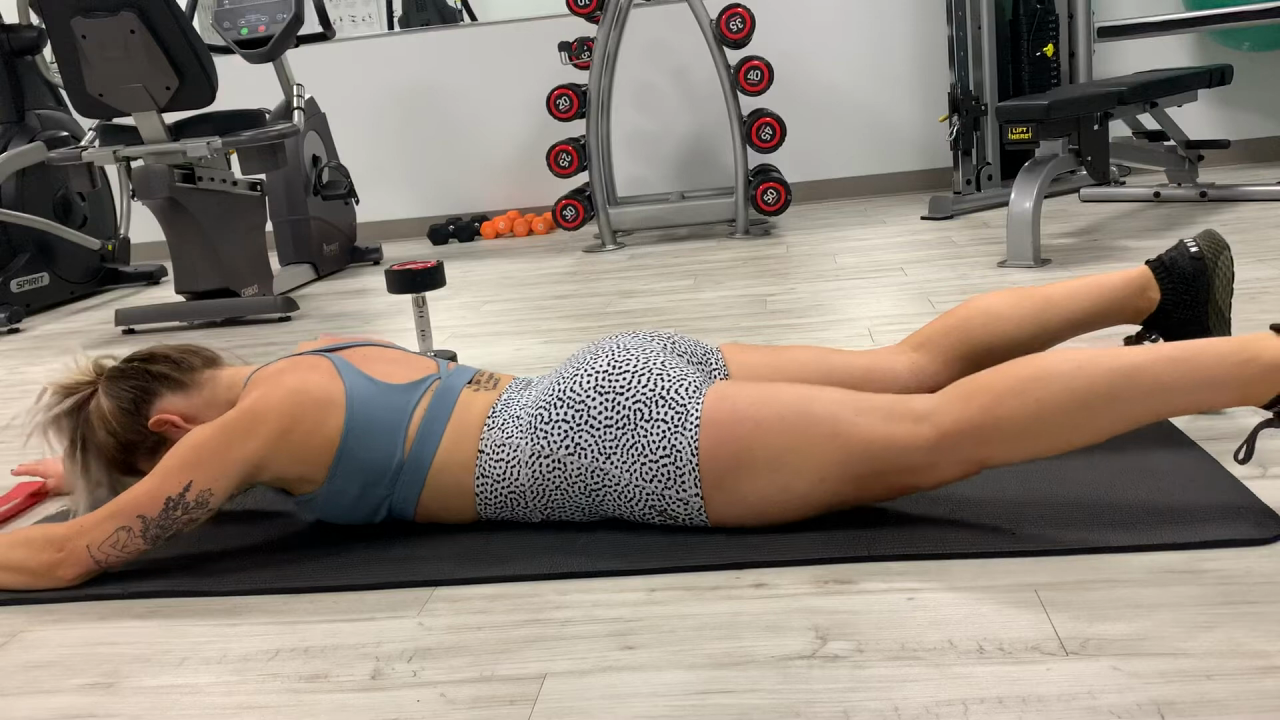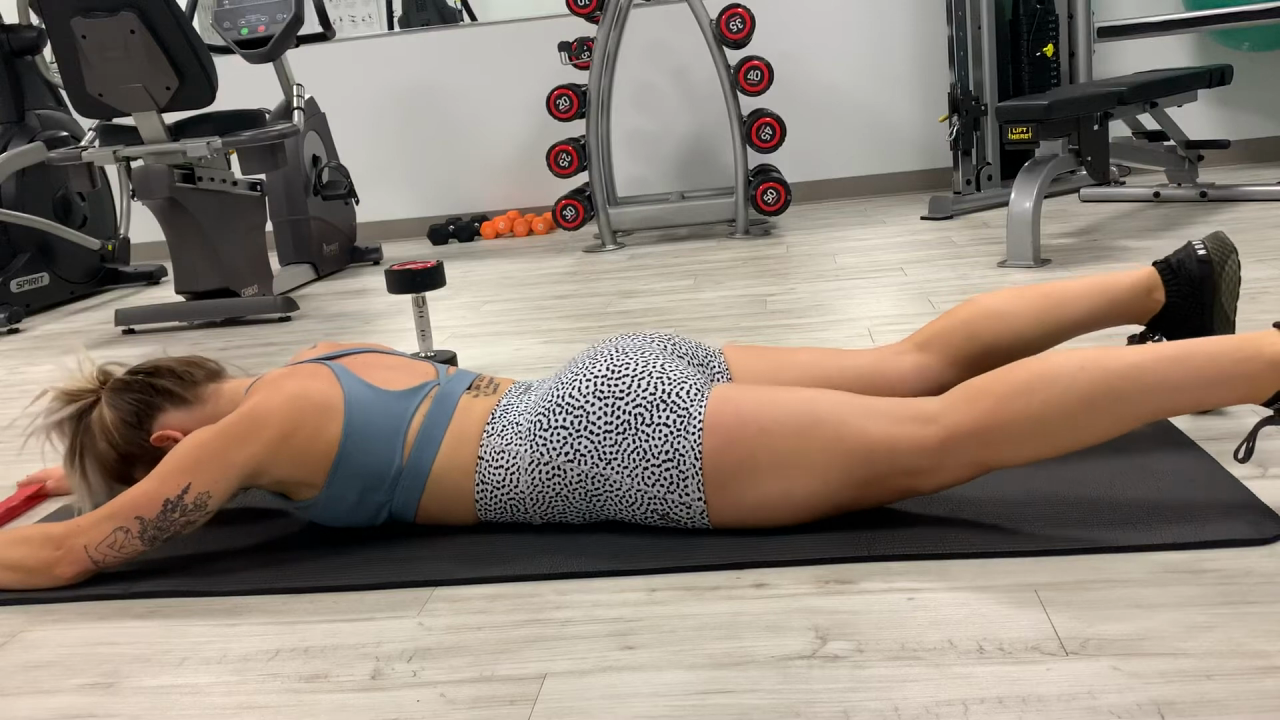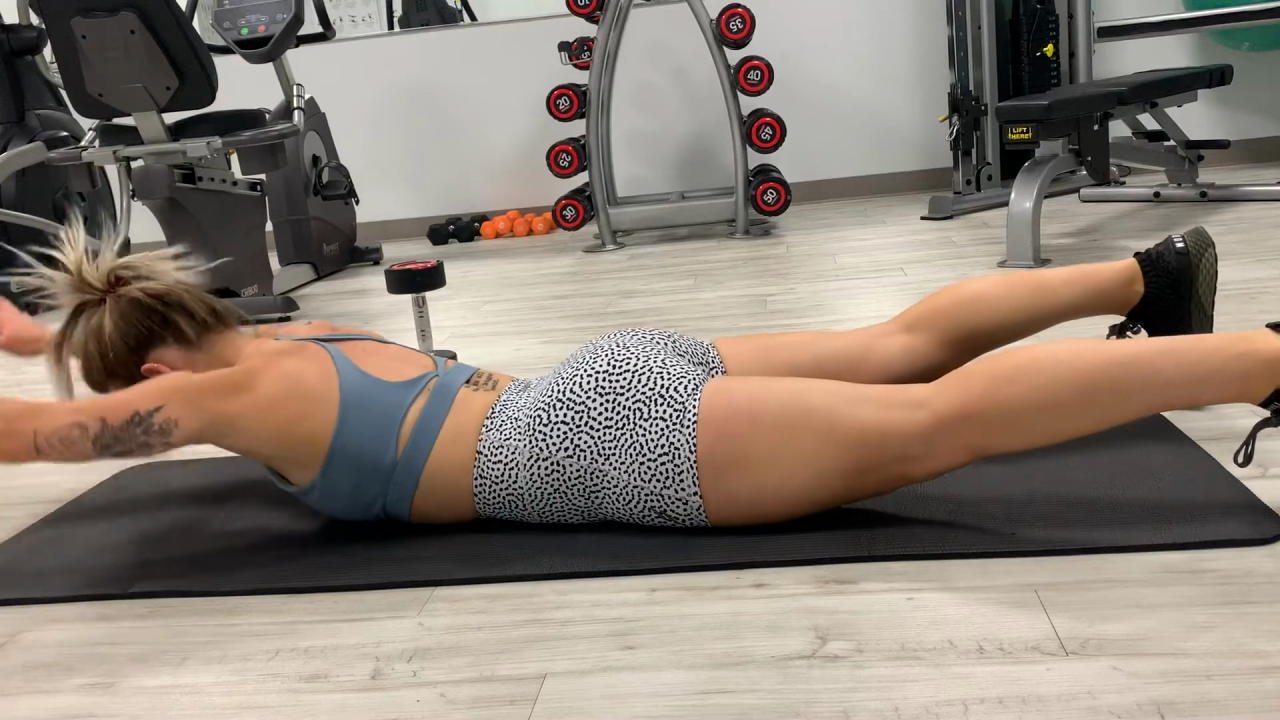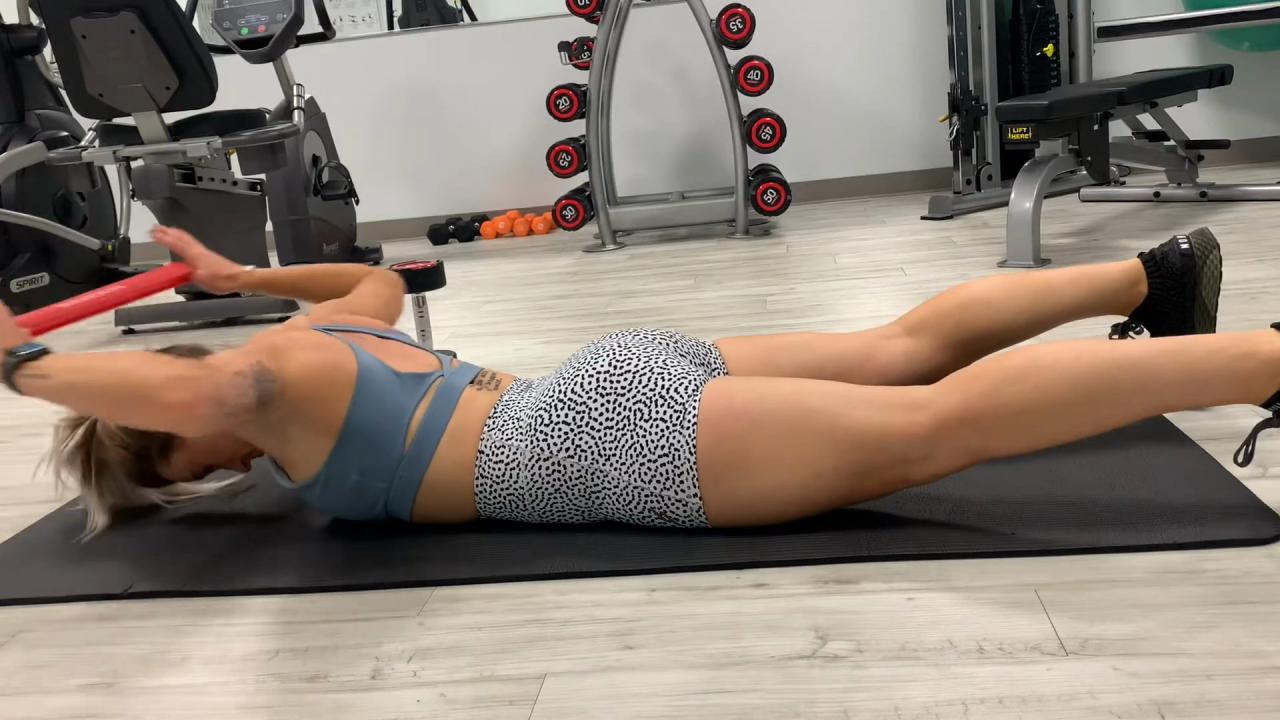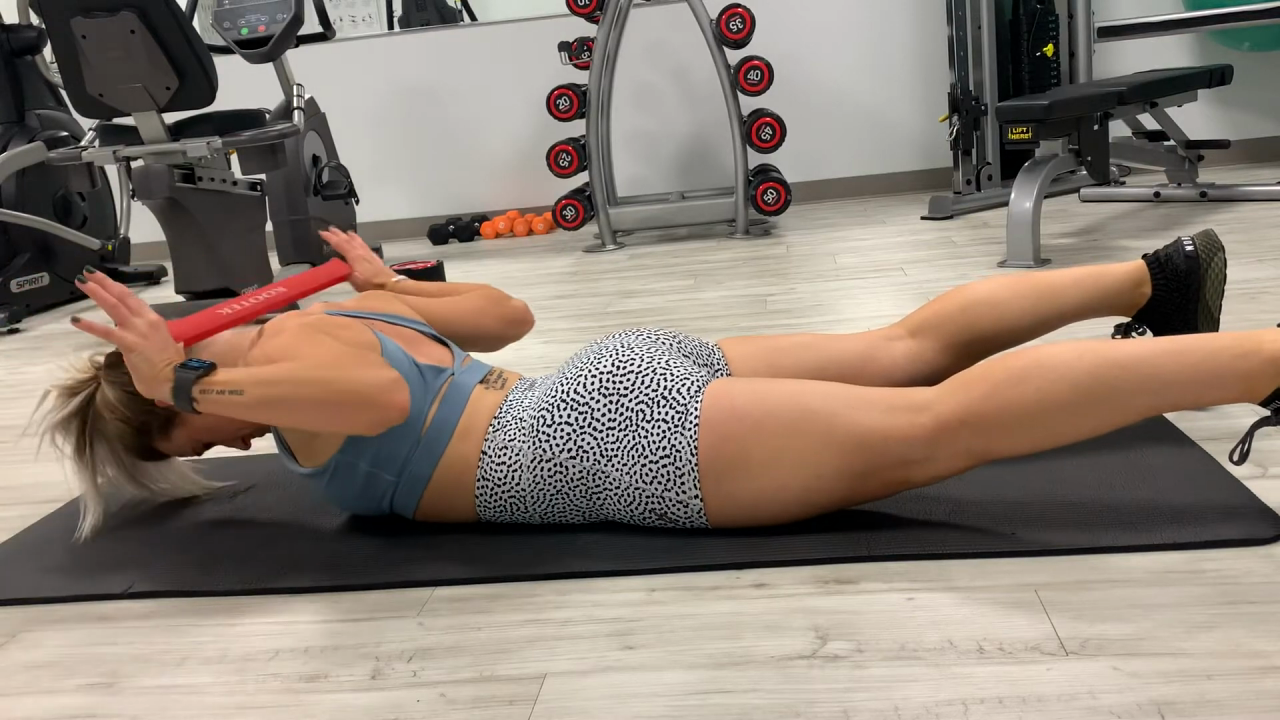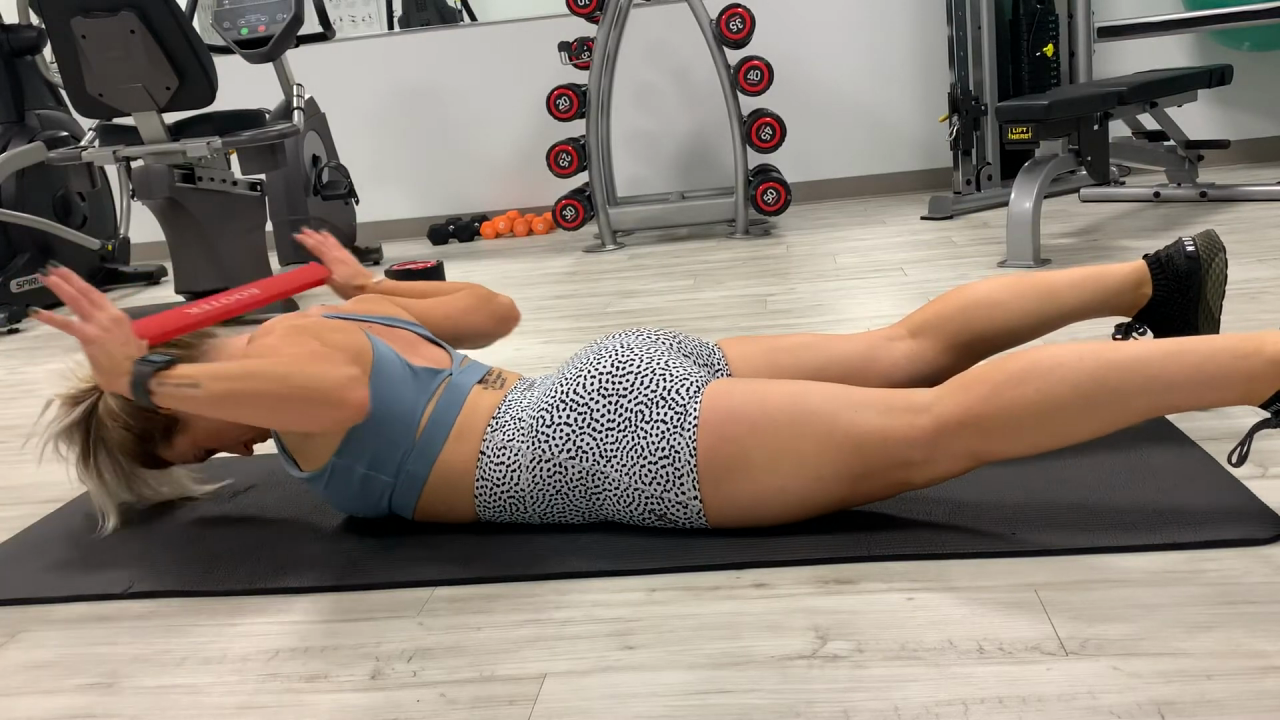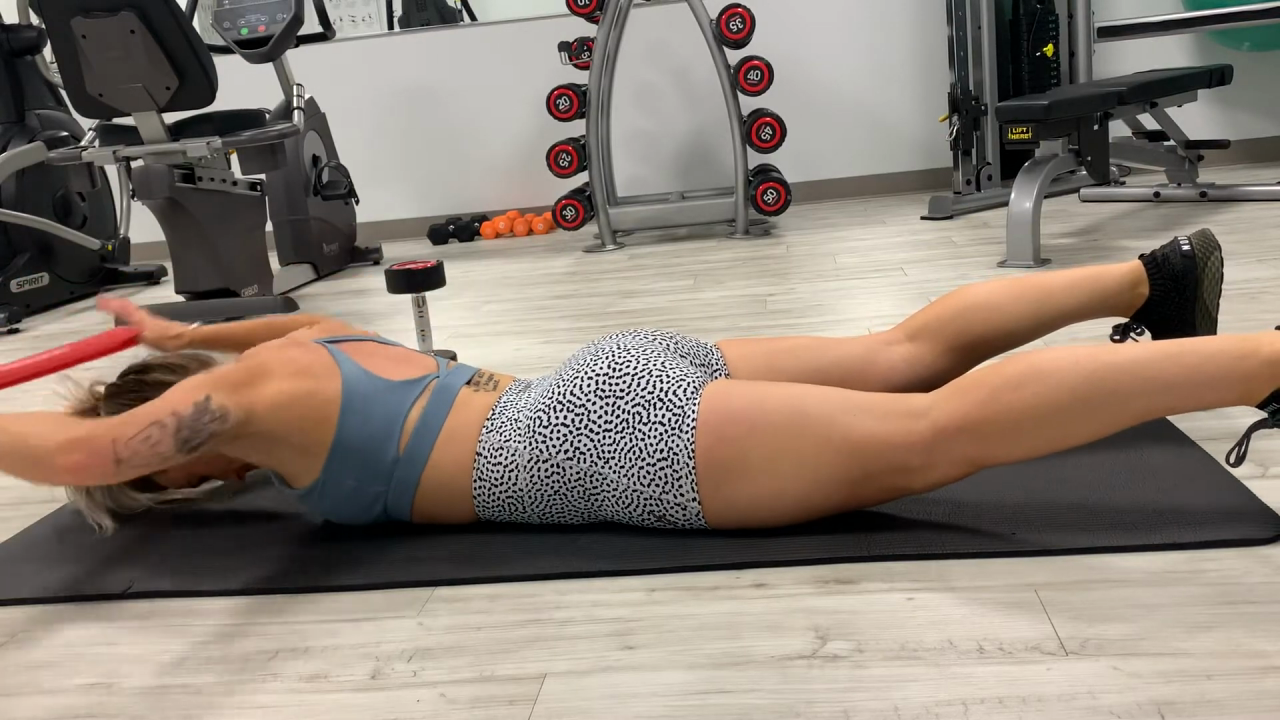
dt=0.5s
person 1, frame 1
left shoulder: (252, 427)
right shoulder: (308, 359)
left hip: (617, 443)
right hip: (623, 383)
left knee: (946, 433)
right knee: (915, 367)
right ankle: (1159, 285)
person 1, frame 2
left shoulder: (251, 432)
right shoulder: (315, 363)
right wrist: (103, 456)
left hip: (617, 449)
right hip: (626, 382)
left knee: (950, 435)
right knee: (921, 365)
right ankle: (1169, 285)
person 1, frame 3
left shoulder: (238, 396)
right shoulder: (294, 341)
left hip: (611, 446)
right hip: (622, 377)
left knee: (938, 426)
right knee: (901, 346)
right ankle: (1147, 278)
person 1, frame 4
left shoulder: (273, 373)
right shoulder: (324, 334)
left elbow: (155, 389)
right elbow: (380, 279)
right wrist: (241, 275)
left hip: (615, 443)
right hip: (625, 379)
left knee: (937, 427)
right knee: (906, 349)
right ankle: (1151, 276)
person 1, frame 5
left shoulder: (266, 357)
right shoulder: (331, 312)
left elbow: (382, 400)
right elbow: (509, 311)
left wrist: (191, 379)
left hip: (617, 441)
right hip: (621, 376)
left knee: (940, 427)
right knee: (904, 350)
right ankle: (1157, 277)
person 1, frame 6
left shoulder: (272, 354)
right shoulder: (328, 315)
left elbow: (347, 399)
right elbow: (495, 307)
left wrist: (145, 372)
left hip: (616, 447)
right hip: (624, 377)
left knee: (939, 431)
right knee: (904, 351)
right ankle: (1154, 280)
person 1, frame 7
left shoulder: (236, 399)
right shoulder: (308, 351)
right wrist: (180, 332)
left hip: (615, 443)
right hip: (621, 376)
left knee: (936, 435)
right knee: (905, 352)
right ankle: (1153, 279)
